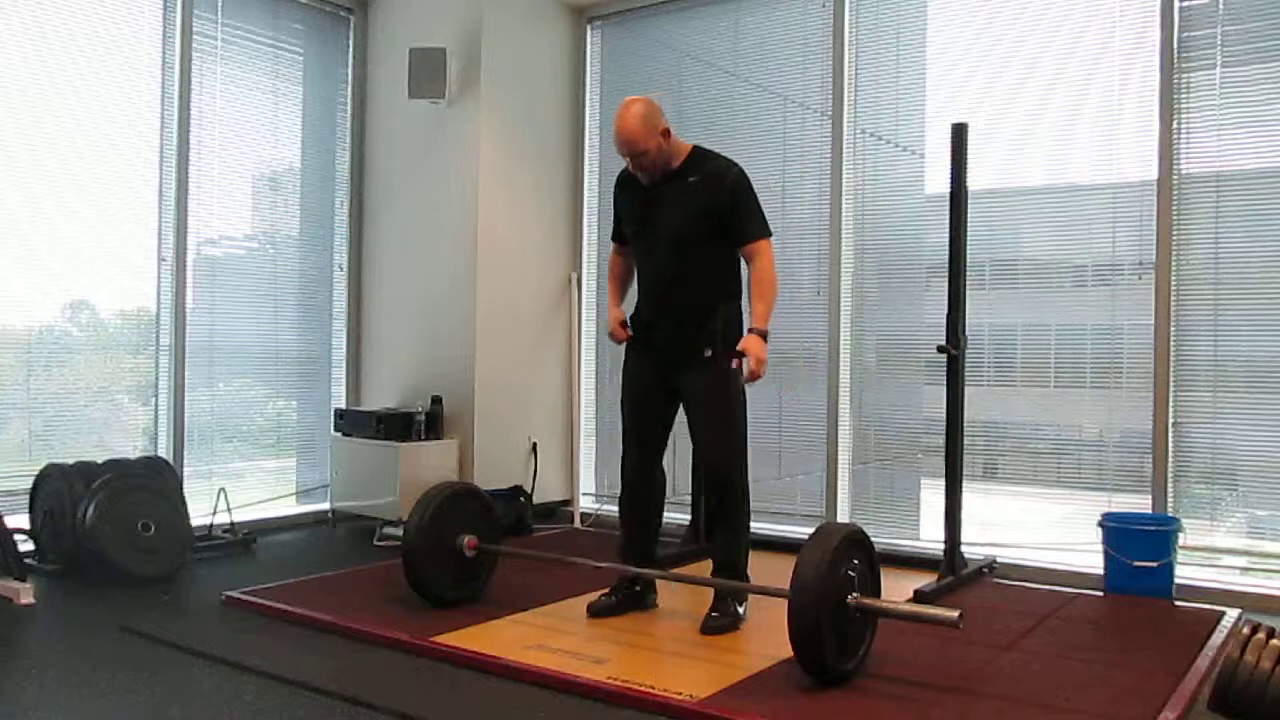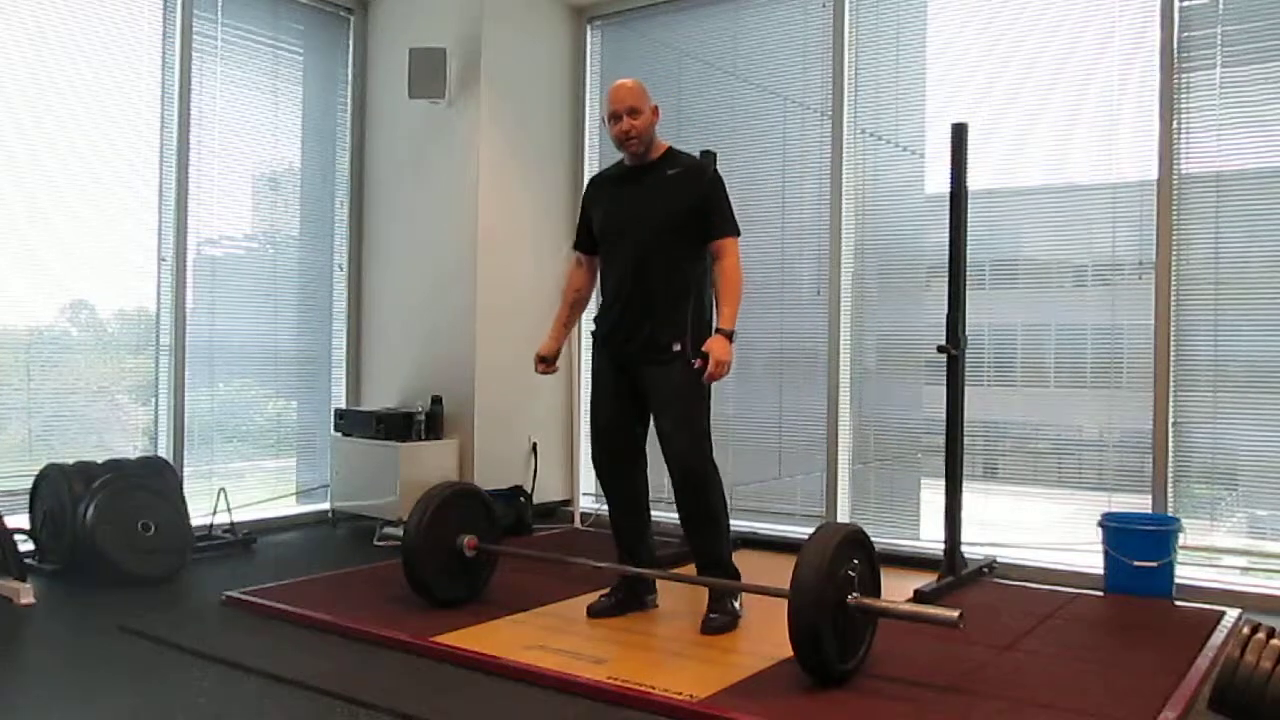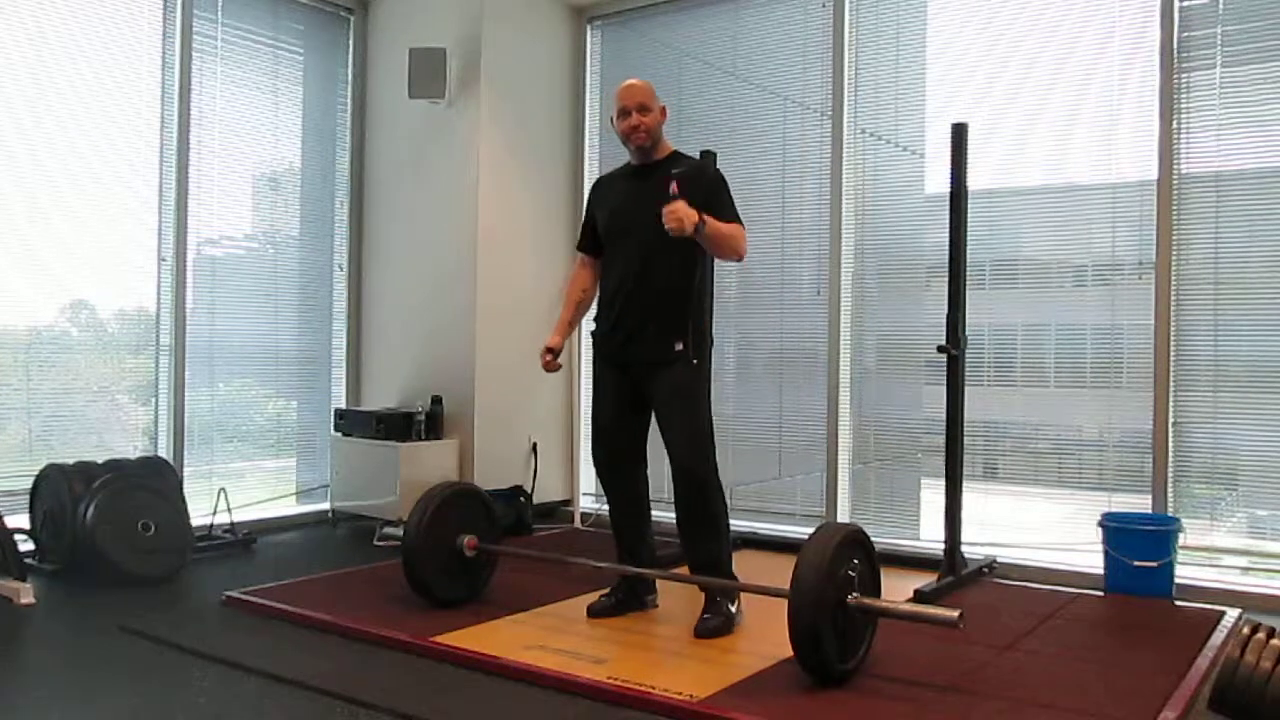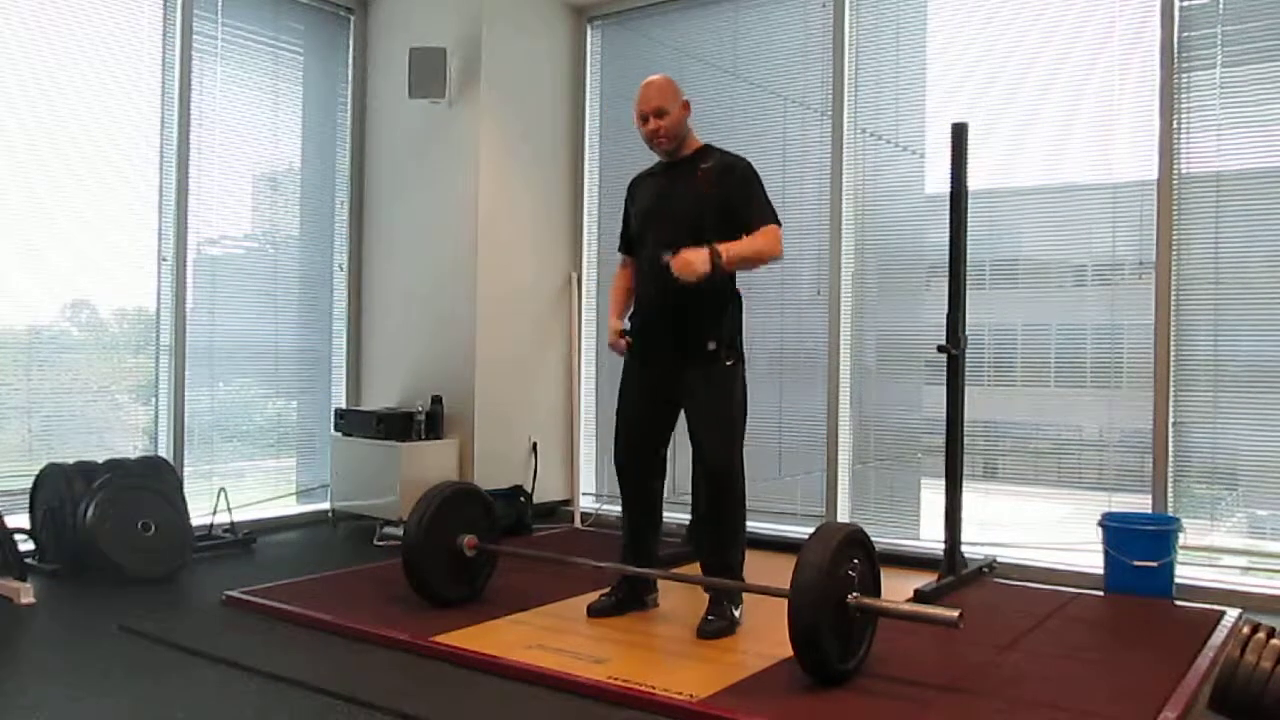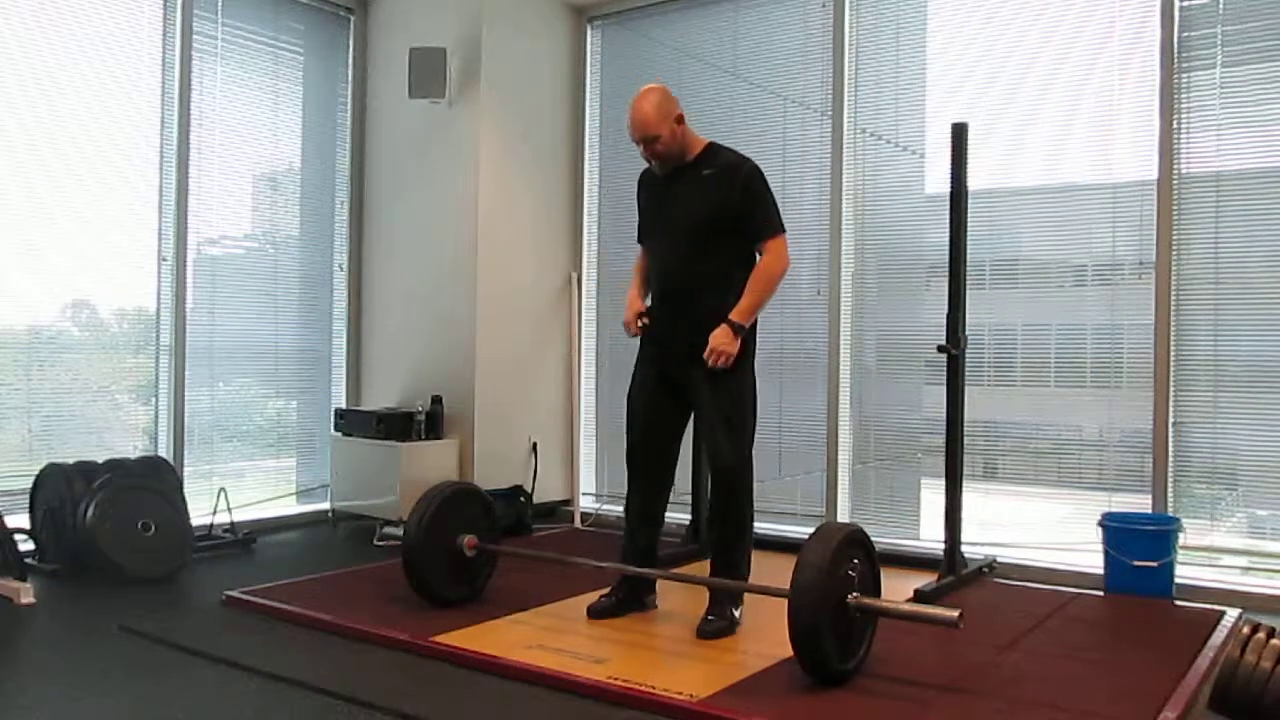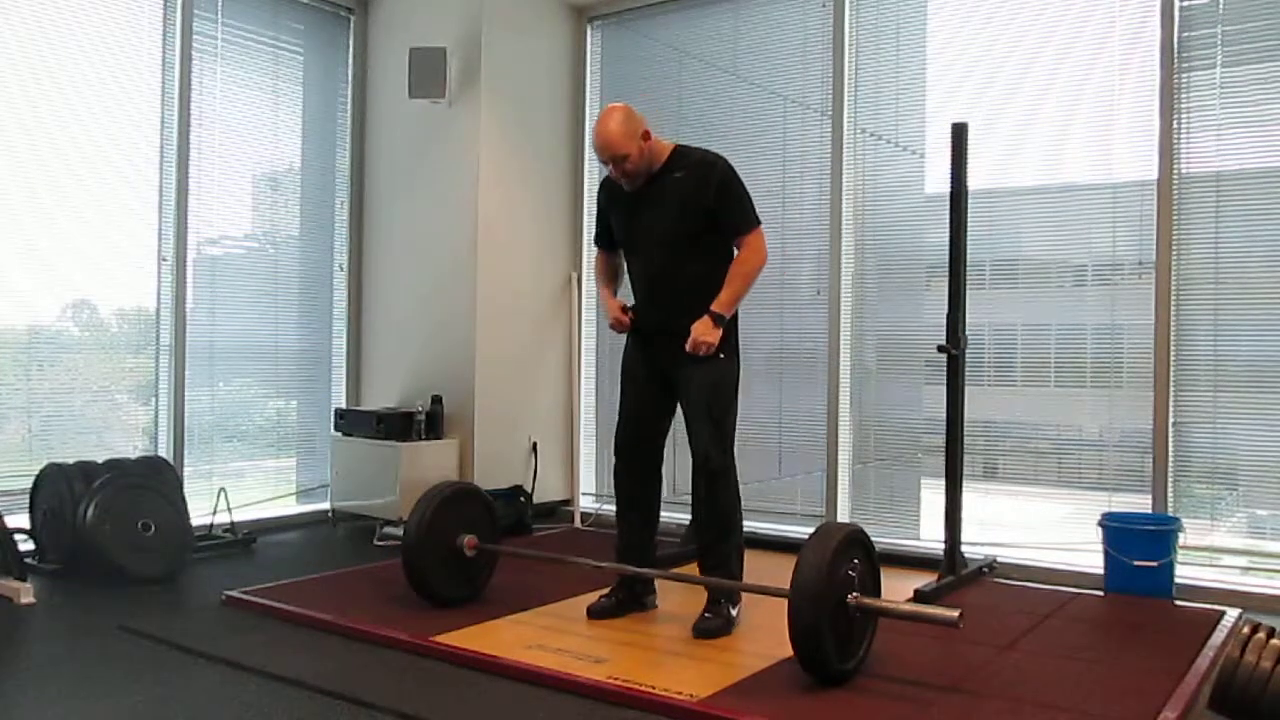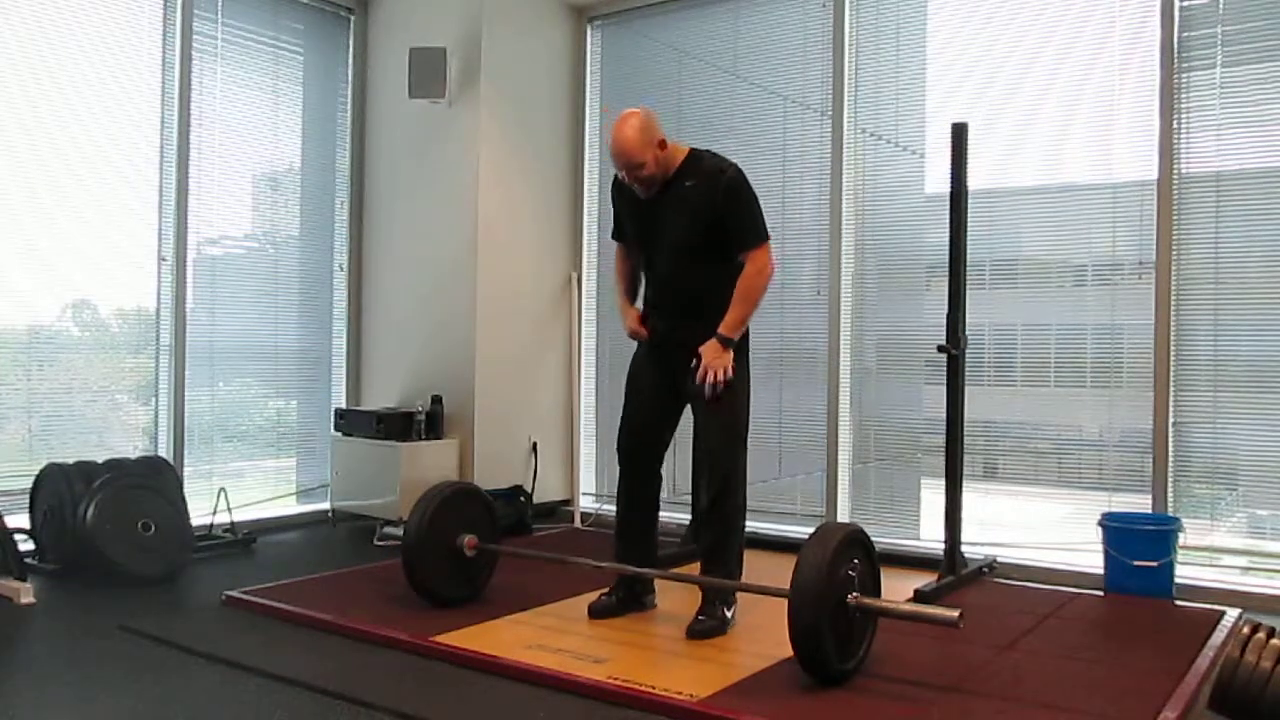
dt=0.4s
person 1, frame 1
left shoulder: (722, 179)
right shoulder: (628, 184)
left elbow: (759, 256)
left wrist: (756, 331)
right wrist: (614, 304)
left hip: (709, 347)
right hip: (647, 345)
left knee: (722, 465)
right knee: (638, 460)
left ankle: (730, 588)
right ankle: (636, 579)
person 1, frame 2
left shoulder: (695, 176)
right shoulder: (601, 187)
left elbow: (725, 256)
right elbow: (584, 266)
left wrist: (723, 332)
right wrist: (556, 335)
left hip: (677, 349)
right hip: (613, 350)
left knee: (690, 463)
right knee: (615, 462)
left ankle: (723, 585)
right ankle: (636, 580)
person 1, frame 3
left shoulder: (699, 177)
right shoulder: (605, 188)
left elbow: (736, 244)
right elbow: (587, 267)
left wrist: (696, 222)
right wrist: (560, 332)
left hip: (677, 348)
right hip: (614, 351)
left knee: (693, 465)
right knee: (616, 464)
left ankle: (720, 588)
right ankle: (636, 579)
person 1, frame 4
left shoulder: (729, 170)
right shoulder: (641, 186)
left elbow: (770, 243)
left wrist: (712, 255)
right wrist: (616, 317)
left hip: (709, 347)
right hip: (647, 349)
left knee: (717, 467)
right knee: (635, 462)
left ankle: (724, 592)
right ankle: (637, 580)
person 1, frame 5
left shoulder: (736, 174)
right shoulder: (649, 182)
left elbow: (775, 255)
left wrist: (735, 324)
right wrist: (636, 294)
left hip: (718, 349)
right hip: (660, 346)
left knee: (728, 468)
right knee: (645, 461)
left ankle: (727, 594)
right ankle: (636, 581)
person 1, frame 6
left shoulder: (708, 172)
right shoulder: (612, 190)
left elbow: (753, 248)
right elbow: (607, 254)
left wrist: (716, 316)
right wrist: (609, 297)
left hip: (704, 341)
right hip: (645, 342)
left knee: (711, 462)
right knee: (633, 459)
left ankle: (724, 593)
right ankle: (635, 581)
person 1, frame 7
left shoulder: (721, 180)
right shoulder: (625, 188)
left elbow: (760, 263)
left wrist: (724, 339)
right wrist: (627, 305)
left hip: (713, 349)
right hip: (656, 345)
left knee: (719, 469)
right knee: (635, 457)
left ankle: (719, 595)
right ankle: (633, 582)
